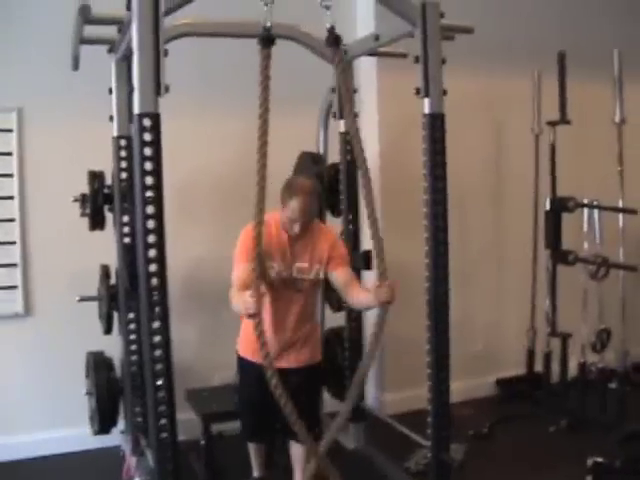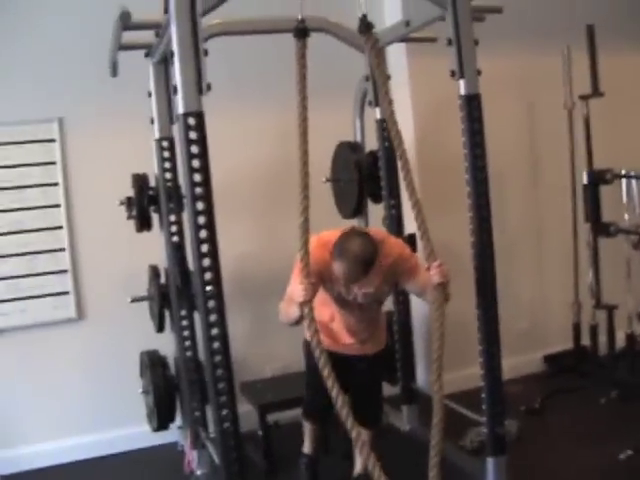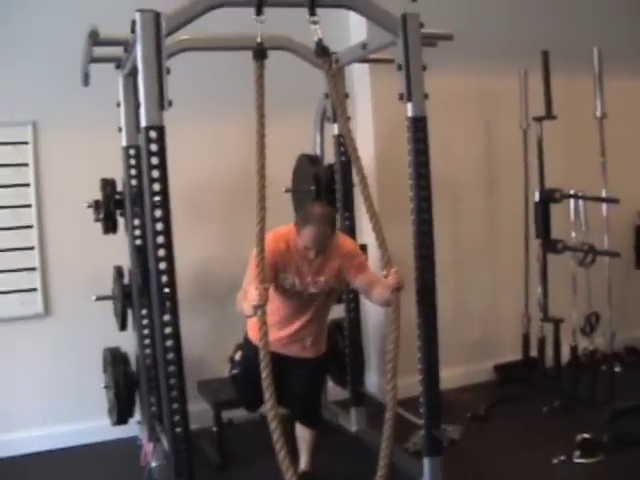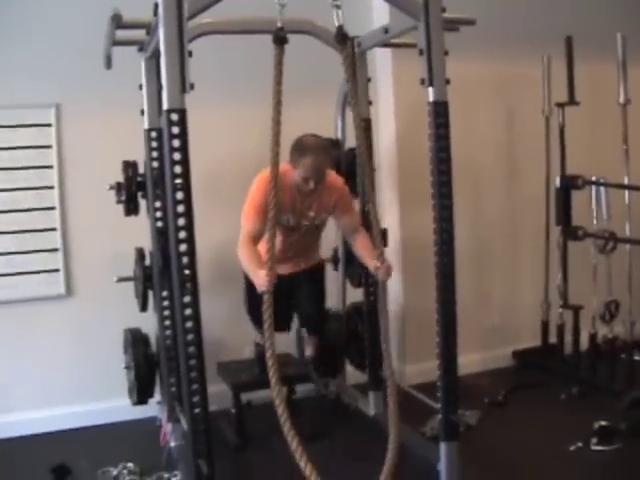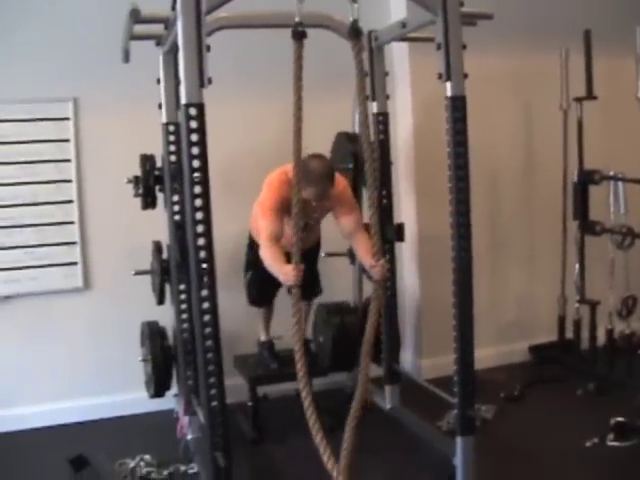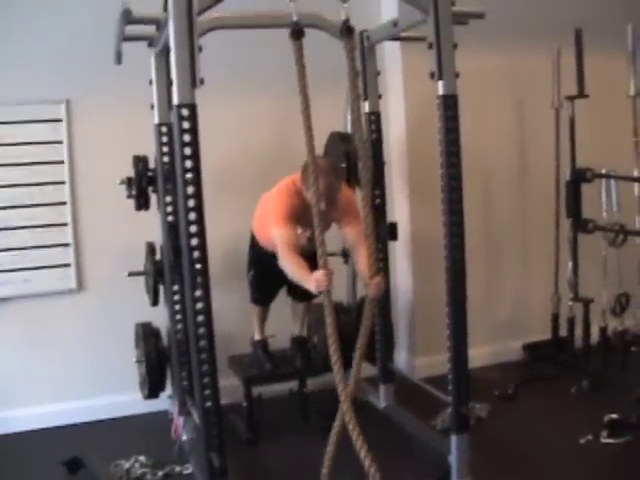
dt=0.7s
person 1, frame 1
left shoulder: (328, 240)
right shoulder: (255, 235)
left elbow: (350, 290)
right elbow: (237, 289)
left wrist: (377, 296)
right wrist: (243, 302)
left hip: (304, 353)
right hip: (257, 351)
left knee: (303, 424)
right knee: (256, 421)
person 1, frame 2
left shoulder: (395, 252)
right shoulder: (317, 250)
left elbow: (427, 290)
right elbow: (285, 313)
left wrist: (437, 283)
right wrist: (299, 305)
left hip: (368, 343)
right hip: (324, 339)
left knee: (366, 409)
right knee: (317, 403)
right ankle: (308, 452)
person 1, frame 3
left shoulder: (345, 250)
right shoulder: (274, 243)
left elbow: (373, 289)
right elbow: (243, 298)
left wrist: (389, 288)
right wrist: (250, 304)
left hip: (308, 347)
right hip: (263, 340)
left knee: (306, 410)
right knee: (249, 395)
right ankle: (243, 359)
person 1, frame 4
left shoulder: (335, 187)
right shoulder: (268, 183)
left elbow: (354, 233)
right elbow: (246, 242)
left wrist: (373, 263)
right wrist: (257, 276)
left hip: (307, 265)
right hip: (267, 264)
left knee: (313, 317)
right knee: (264, 320)
left ankle: (312, 356)
right ankle: (262, 345)
person 1, frame 5
left shoulder: (339, 188)
right shoulder: (277, 185)
left elbow: (355, 231)
right elbow: (268, 242)
left wrist: (370, 263)
right wrist: (282, 272)
left hip: (307, 241)
right hip: (266, 239)
left knee: (307, 290)
right knee: (262, 292)
right ankle: (264, 340)
person 1, frame 6
left shoulder: (345, 198)
right shoulder: (284, 195)
left elbow: (357, 243)
right elbow: (286, 253)
left wrist: (368, 278)
right wrist: (310, 280)
left hip: (308, 242)
right hip: (269, 241)
left knee: (304, 292)
right knee: (262, 293)
left ankle: (299, 337)
right ankle: (258, 339)
